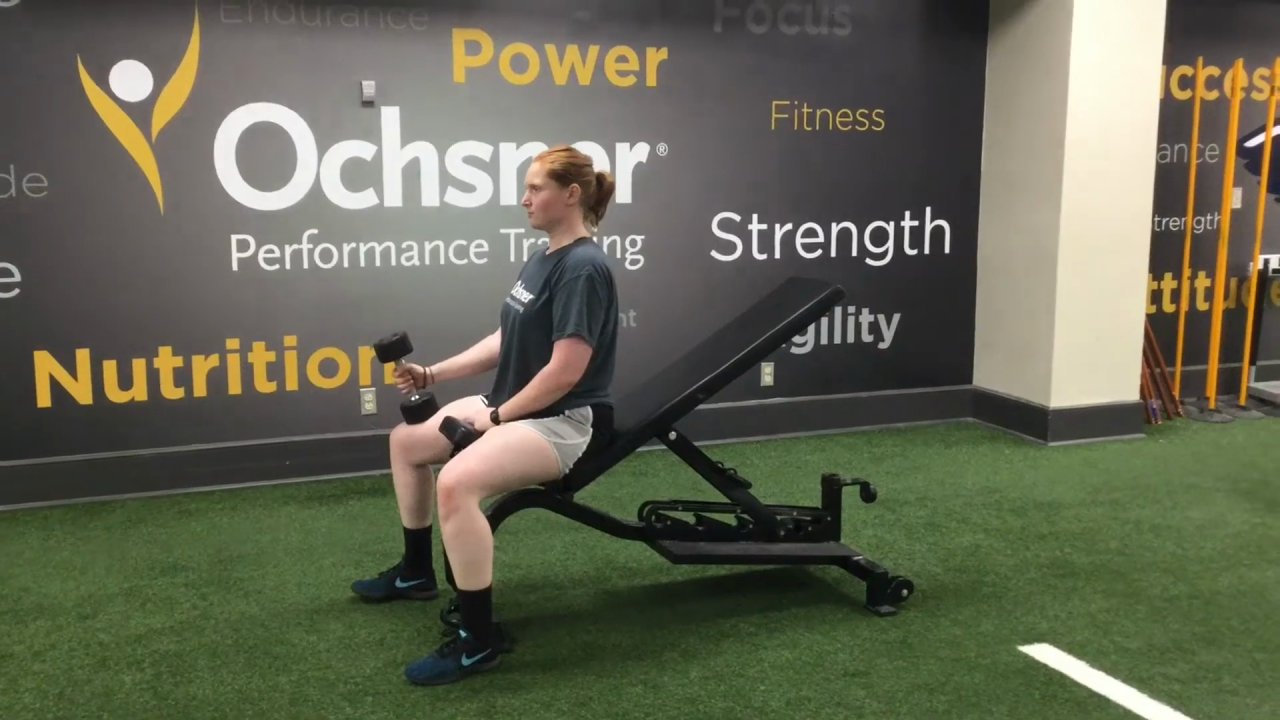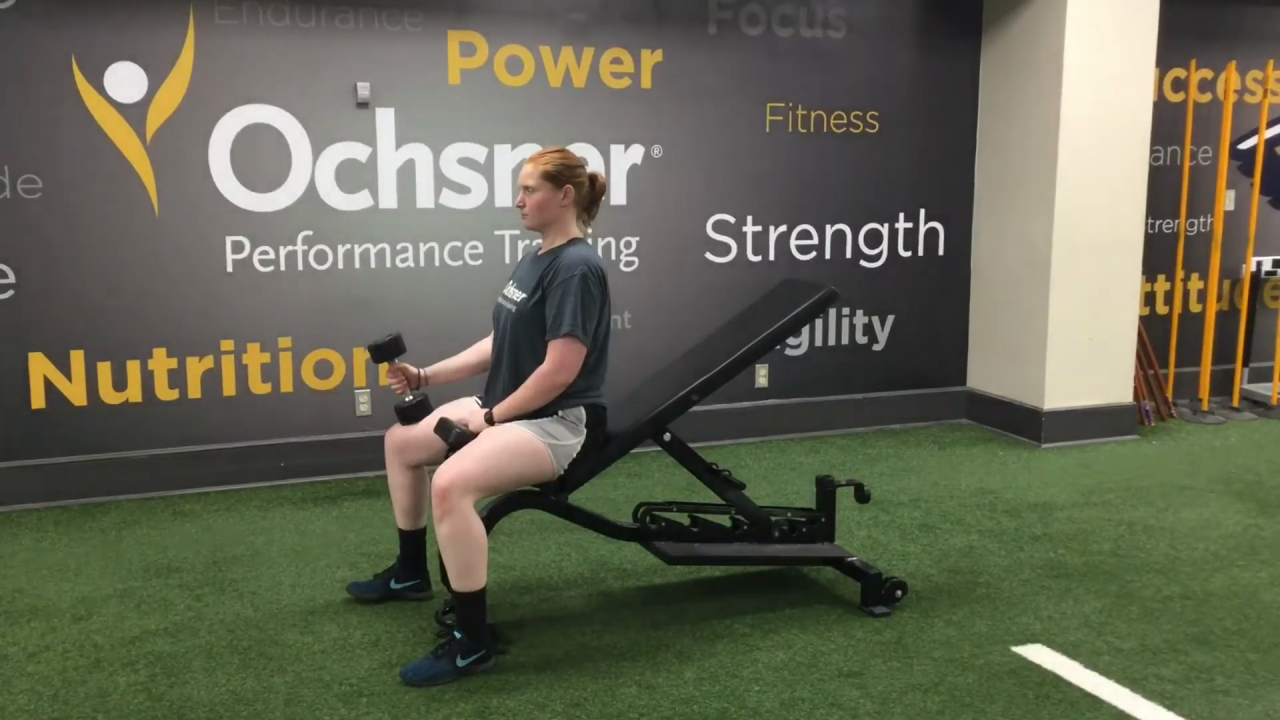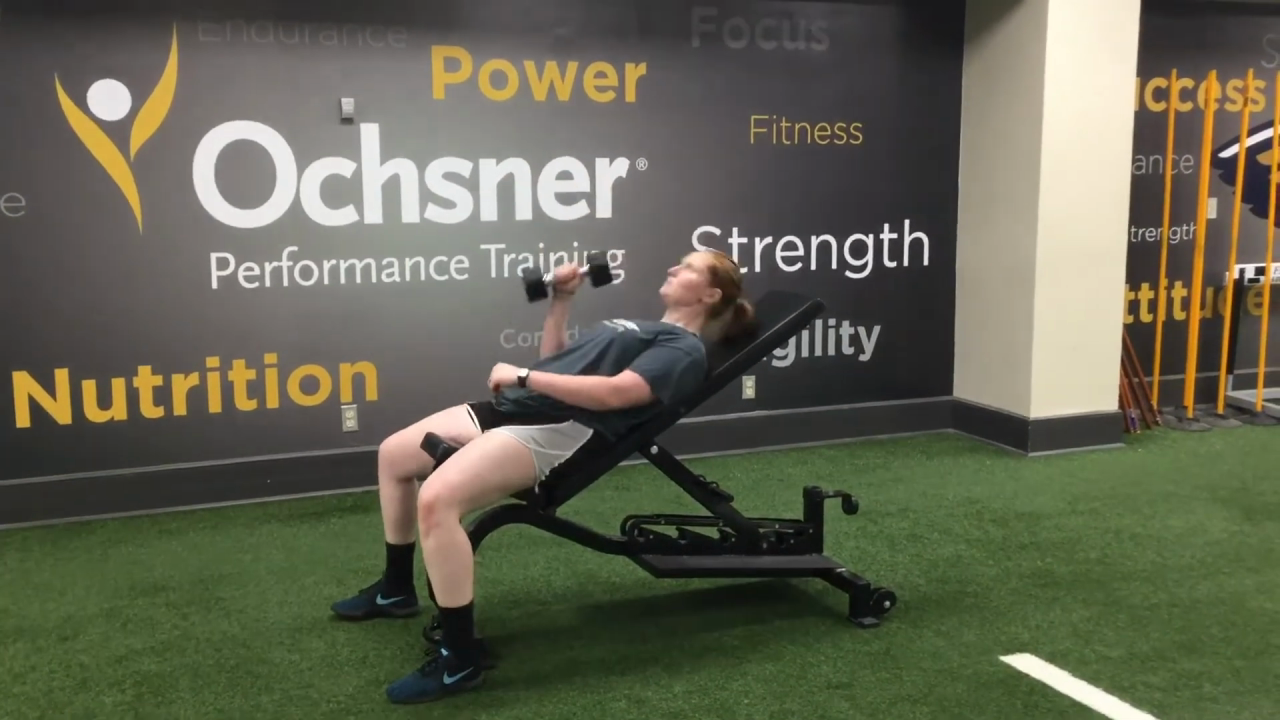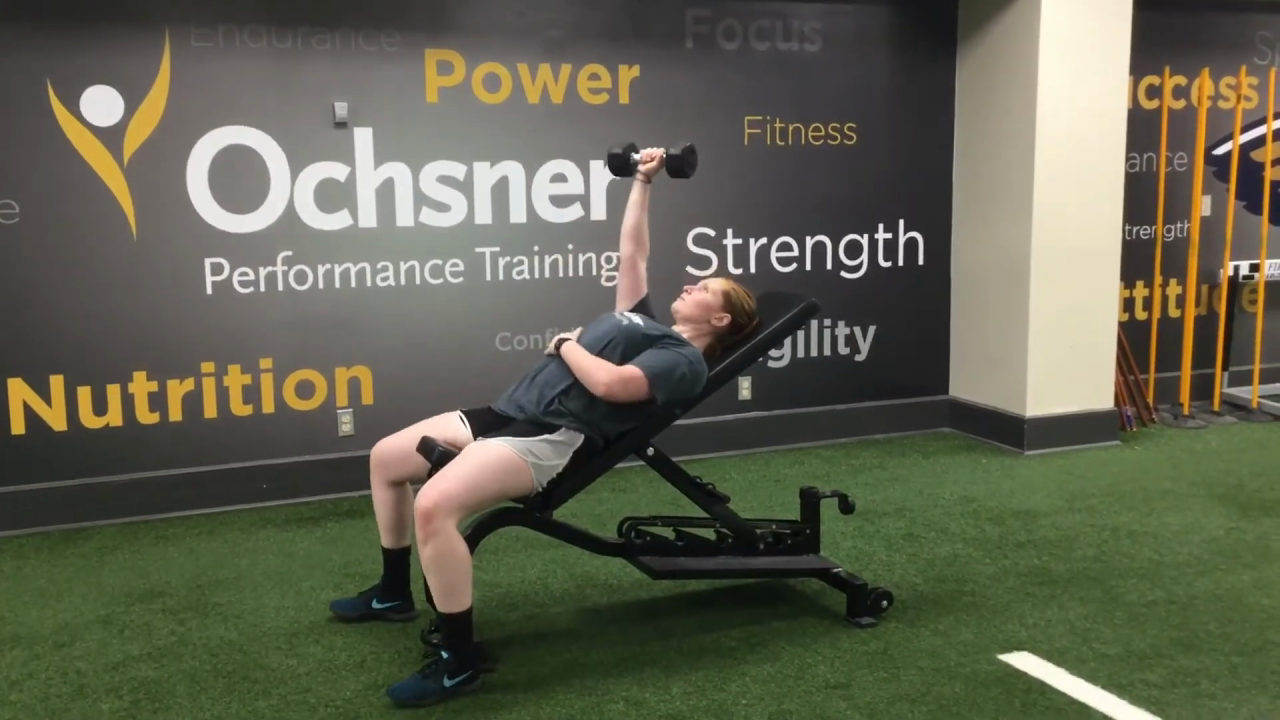
dt=1s
person 1, frame 1
left shoulder: (583, 267)
right shoulder: (542, 259)
left elbow: (565, 371)
right elbow: (504, 342)
left wrist: (498, 416)
right wrist: (431, 374)
left hip: (563, 420)
right hip: (514, 405)
left knee: (456, 482)
right knee: (406, 440)
left ankle: (477, 641)
right ankle: (416, 571)
person 1, frame 2
left shoulder: (577, 268)
right shoulder: (534, 260)
left elbow: (560, 370)
right elbow: (498, 345)
left wrist: (493, 418)
right wrist: (425, 376)
left hip: (558, 420)
right hip: (508, 406)
left knee: (451, 485)
right knee: (400, 442)
left ankle: (472, 642)
right ankle: (411, 571)
person 1, frame 3
left shoulder: (684, 351)
right shoulder: (645, 329)
left elbow: (613, 392)
right elbow: (557, 359)
left wrist: (523, 377)
right wrist: (560, 301)
left hip: (557, 430)
right hip: (513, 409)
left knee: (436, 501)
right knee: (394, 455)
left ankle: (459, 658)
right ankle: (396, 588)
person 1, frame 4
left shoulder: (684, 360)
right shoulder: (643, 324)
left elbow: (608, 383)
right elbow: (632, 252)
left wrist: (566, 344)
right wrist: (642, 182)
left hip: (552, 437)
right hip: (509, 414)
left knee: (434, 507)
right knee: (384, 458)
left ankle: (458, 660)
right ankle: (394, 592)
